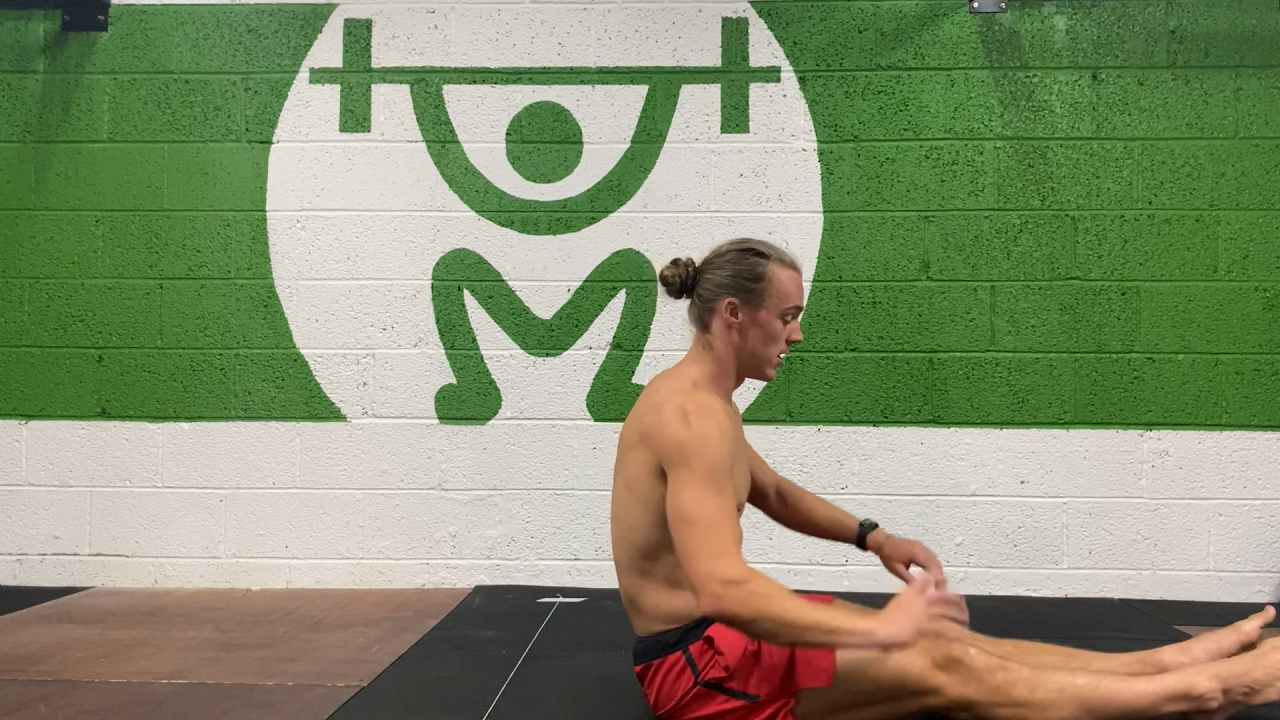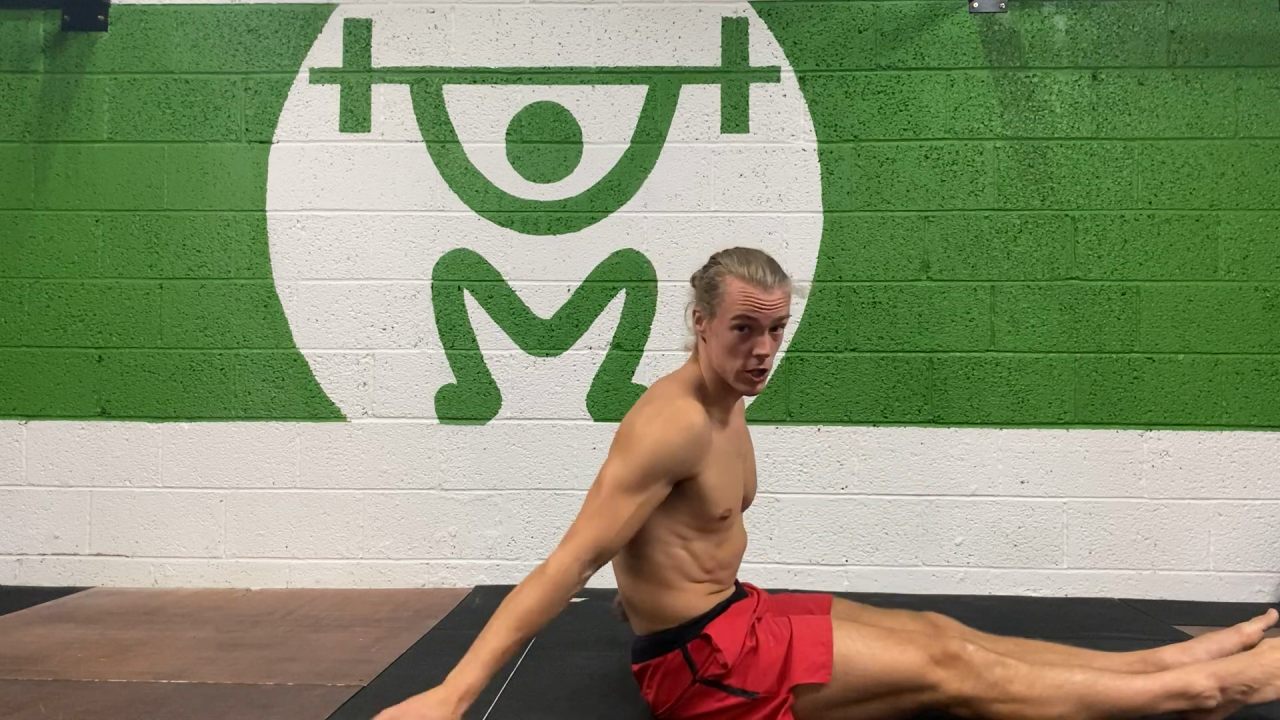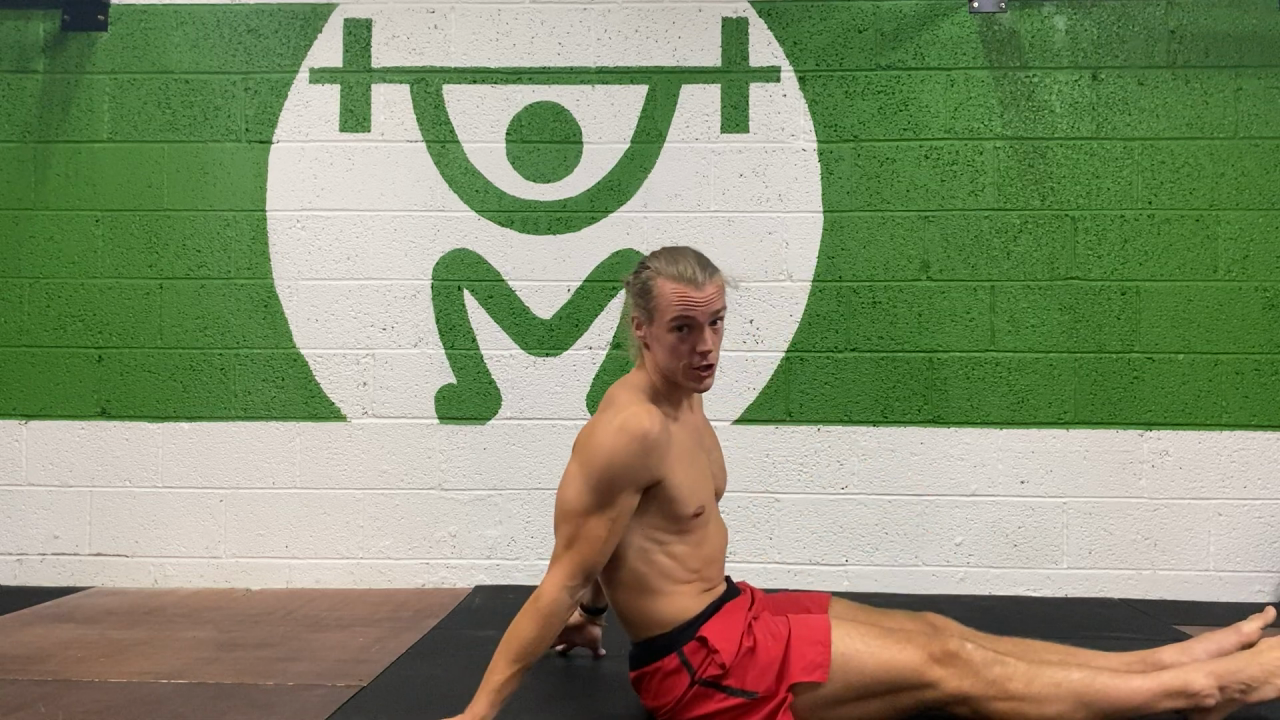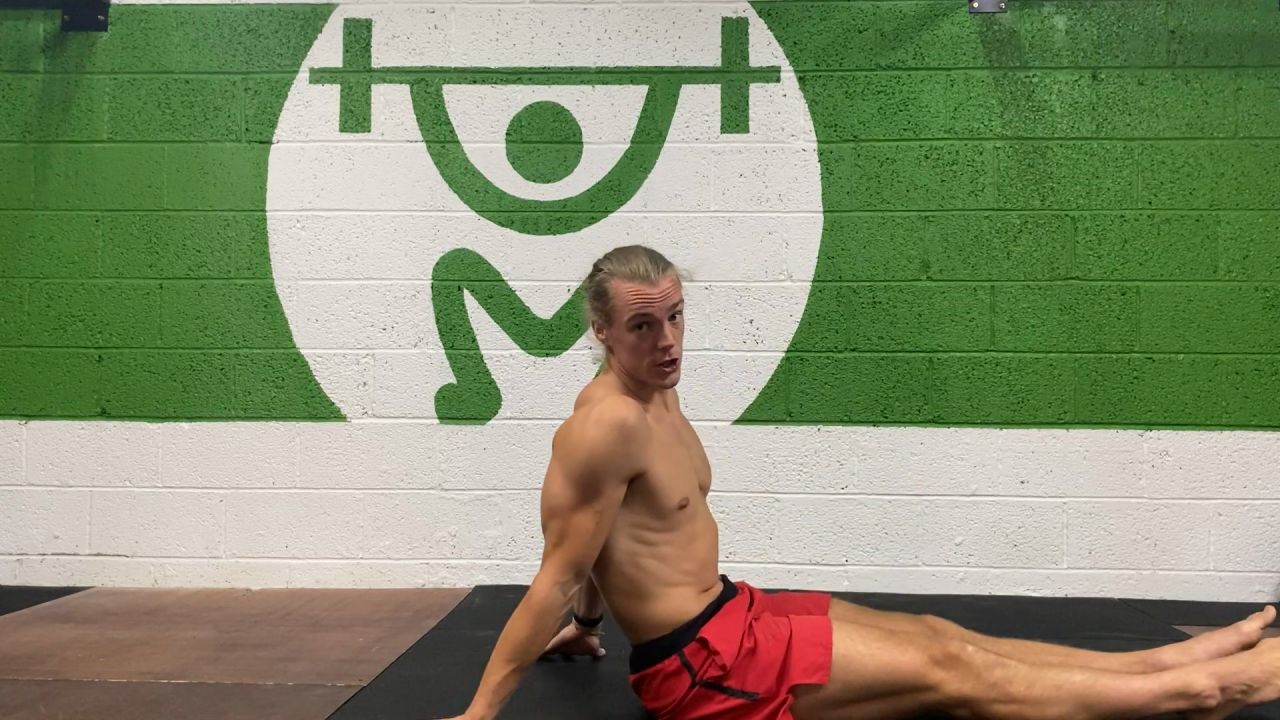
dt=0.4s
person 1, frame 1
left shoulder: (695, 399)
right shoulder: (694, 415)
left elbow: (773, 491)
right elbow: (724, 588)
left wrist: (872, 536)
right wrist: (879, 629)
left hip: (713, 634)
right hip: (699, 661)
left knee: (941, 639)
left ankle: (1169, 662)
person 1, frame 2
left shoulder: (727, 400)
right shoulder: (675, 423)
right elbow: (567, 563)
left wrist: (647, 576)
left hip: (732, 614)
left knee: (934, 630)
person 1, frame 3
left shoulder: (680, 398)
right shoulder: (630, 429)
right elbow: (563, 580)
left wrist: (591, 611)
left hip: (729, 616)
left knee: (935, 633)
person 1, frame 4
left shoulder: (656, 395)
right shoulder: (607, 424)
right elbow: (556, 579)
left wrist: (588, 625)
left hip: (731, 617)
left knee: (938, 637)
